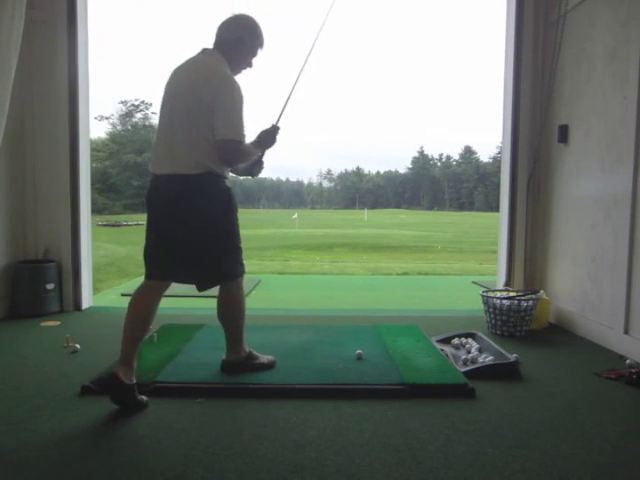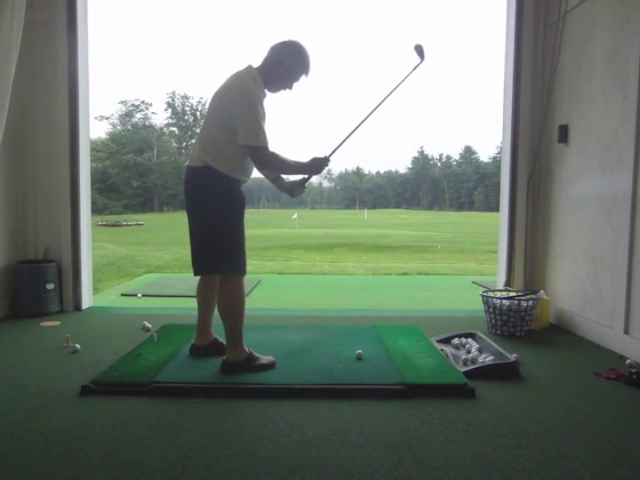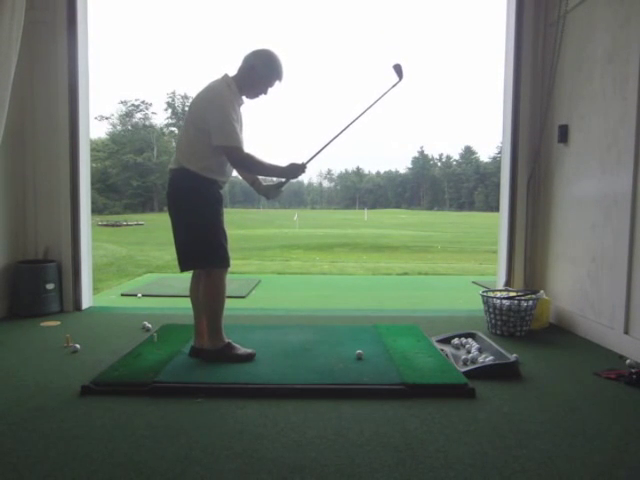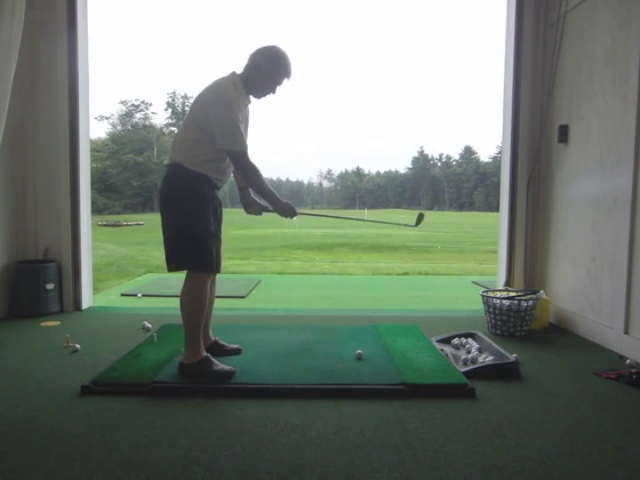
dt=1s
person 1, frame 1
left shoulder: (182, 71)
right shoulder: (224, 83)
right elbow: (230, 152)
left wrist: (238, 164)
right wrist: (259, 146)
left hip: (164, 185)
right hip: (202, 189)
left knee: (155, 279)
right knee: (230, 276)
left ankle: (124, 371)
right ankle: (236, 354)
person 1, frame 2
left shoulder: (244, 85)
right shoulder: (247, 92)
left elbow: (254, 154)
right elbow: (260, 156)
left wrist: (283, 183)
right wrist: (306, 168)
left hip: (207, 183)
right hip: (215, 185)
left knee: (213, 267)
right knee: (231, 270)
left ankle: (204, 338)
right ankle: (236, 353)
person 1, frame 3
left shoulder: (228, 96)
right shoulder: (220, 97)
left elbow: (234, 156)
right elbow: (237, 158)
left wrist: (260, 186)
right wrist: (283, 172)
left hip: (198, 187)
right hip: (194, 188)
left knee: (205, 267)
right knee: (215, 266)
left ankle: (202, 340)
right ankle: (215, 343)
person 1, frame 4
left shoulder: (235, 95)
right shoulder: (226, 98)
left elbow: (236, 159)
right elbow: (242, 162)
left wrist: (246, 195)
right wrist: (276, 202)
left hip: (201, 187)
right hip: (188, 186)
left knee: (209, 268)
right knee: (200, 270)
left ankle: (204, 339)
right ankle: (192, 356)
